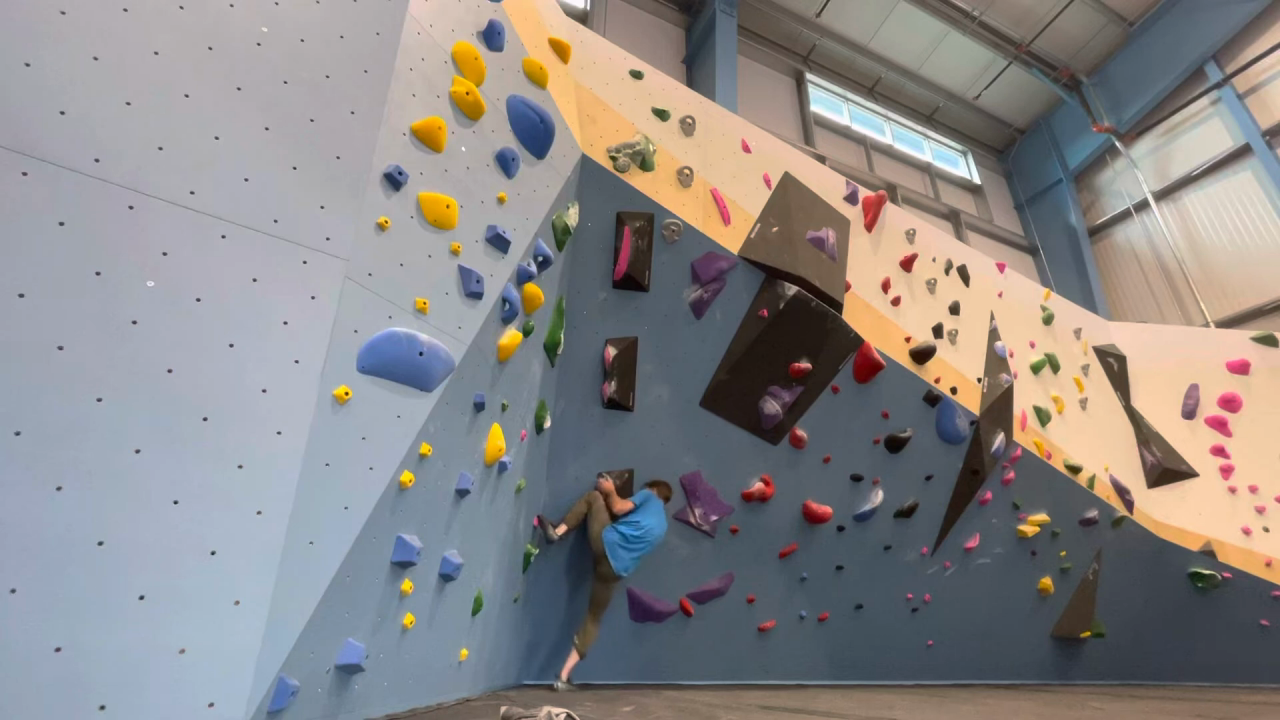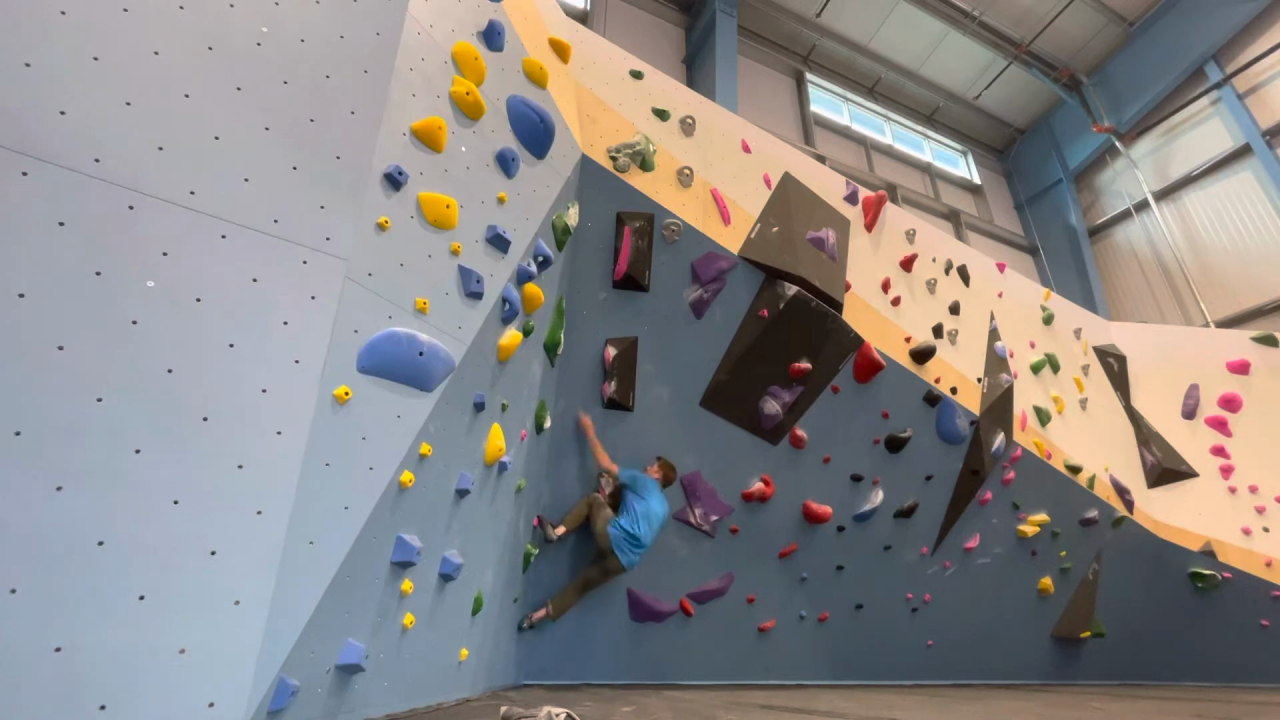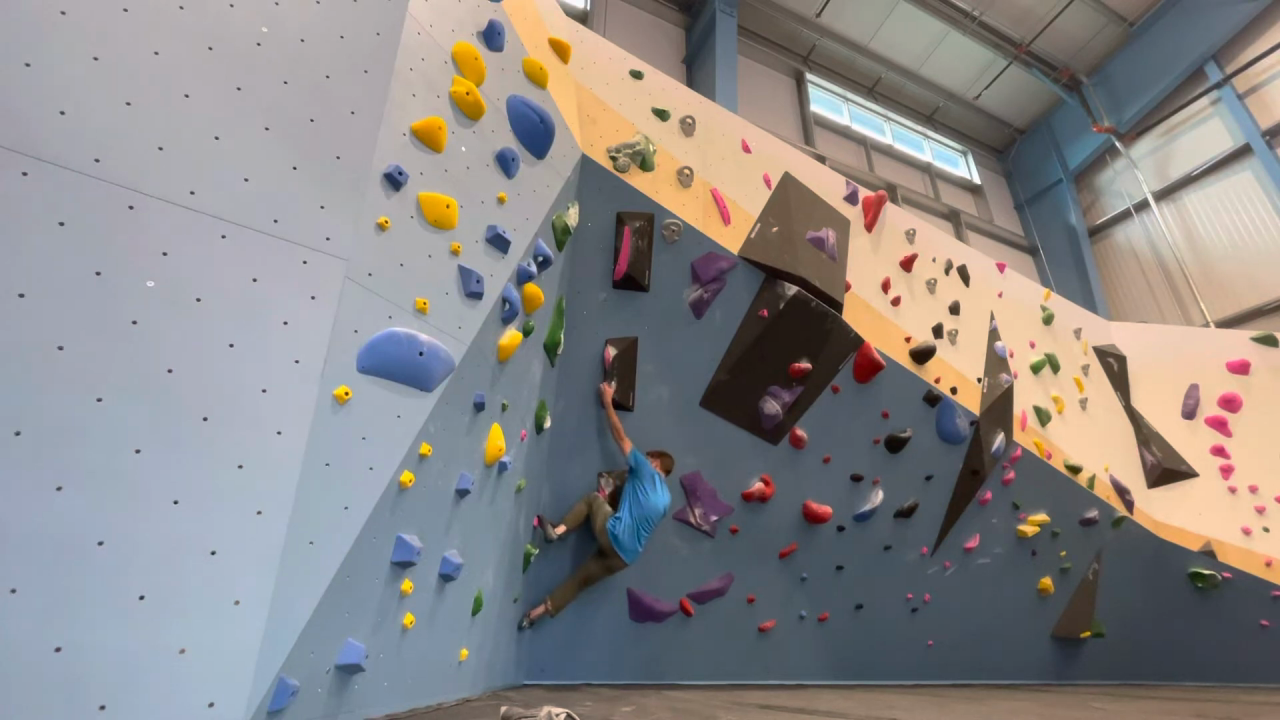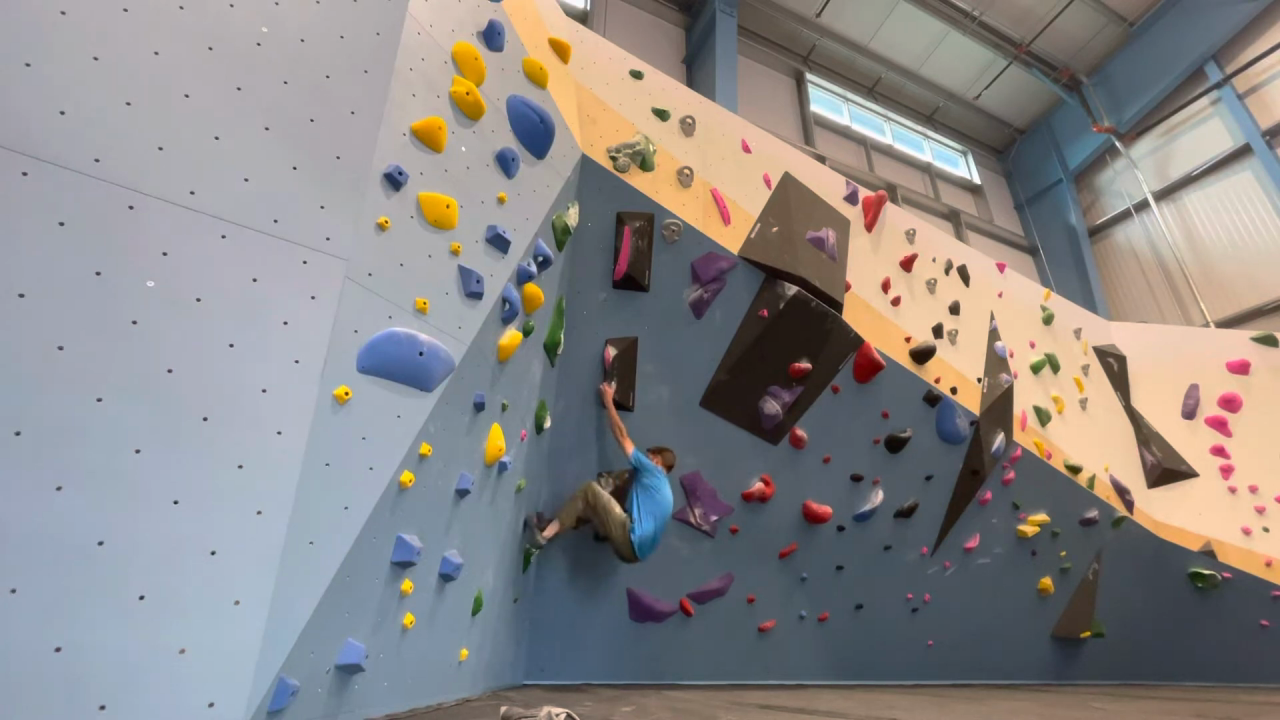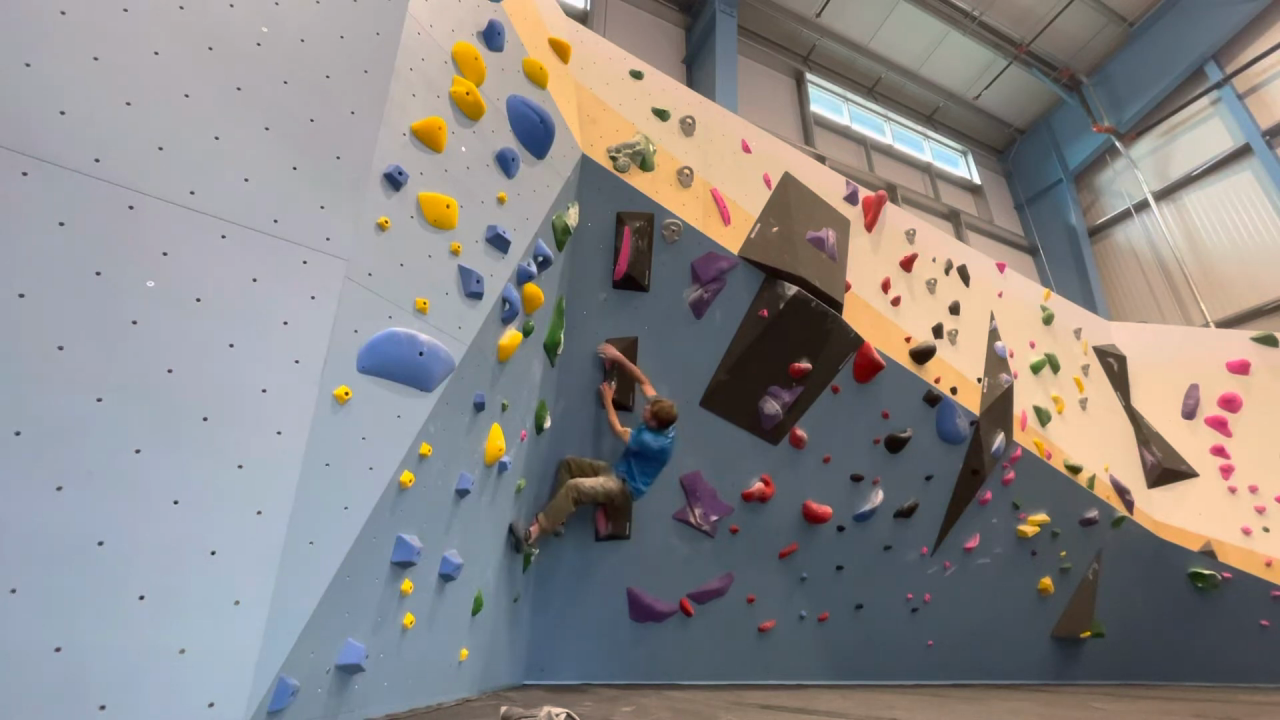
dt=1s
person 1, frame 1
left shoulder: (649, 497)
right shoulder: (661, 526)
left elbow: (618, 508)
left wrist: (610, 491)
left hip: (607, 541)
right hip: (616, 568)
left knee: (594, 496)
right knee: (593, 617)
left ankle: (558, 531)
right ankle: (564, 676)
person 1, frame 2
left shoulder: (642, 480)
right shoulder: (663, 508)
left elbow: (604, 464)
left wrist: (589, 430)
right wrist: (612, 493)
left hip: (613, 539)
right hip: (625, 560)
left knee: (593, 499)
right knee: (581, 584)
left ankle: (557, 531)
right ankle: (542, 614)
person 1, frame 3
left shoulder: (645, 471)
right shoulder: (665, 498)
left elbow: (620, 436)
left wrist: (607, 401)
right wrist: (615, 499)
left hip: (613, 536)
right hip: (627, 555)
left knee: (593, 498)
right knee: (581, 579)
left ankle: (557, 530)
right ankle: (539, 611)
person 1, frame 4
left shoulder: (650, 469)
right shoulder: (664, 489)
left elbow: (622, 436)
left wrist: (608, 401)
left hip: (629, 542)
right hip: (636, 549)
left knee: (592, 489)
right knee: (597, 506)
left ankle: (545, 534)
right ankle: (552, 529)
person 1, frame 5
left shoulder: (653, 442)
right shoulder: (663, 425)
left elbow: (618, 430)
right elbow: (643, 381)
left wrist: (607, 401)
right wrist: (618, 358)
left hip: (624, 486)
right hip: (616, 473)
left knee: (573, 487)
right knee: (567, 463)
left ankle: (531, 535)
right ankle: (556, 520)
